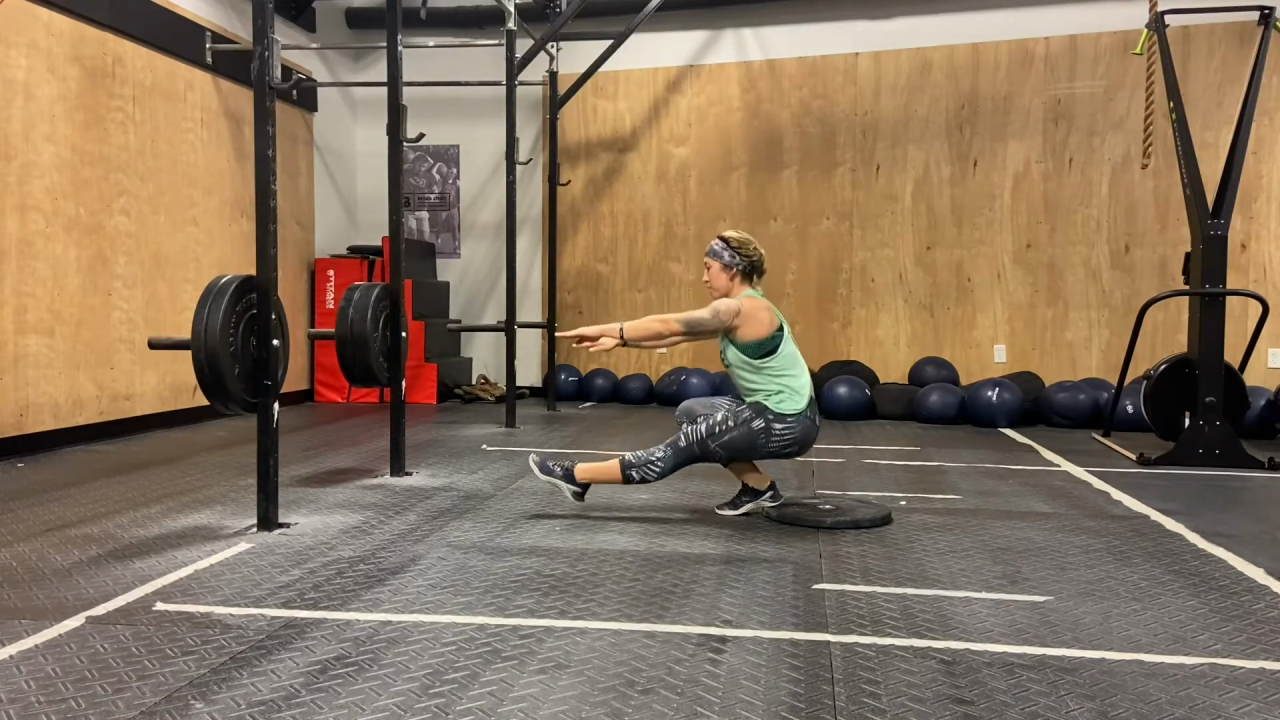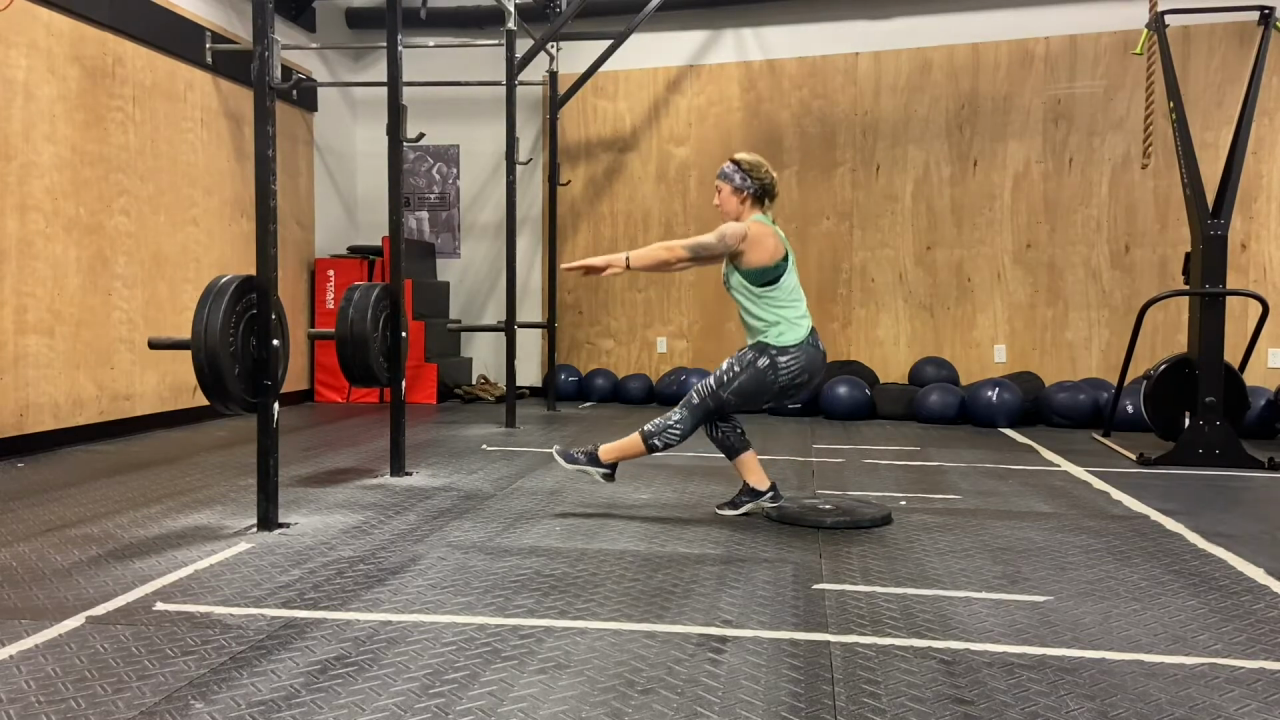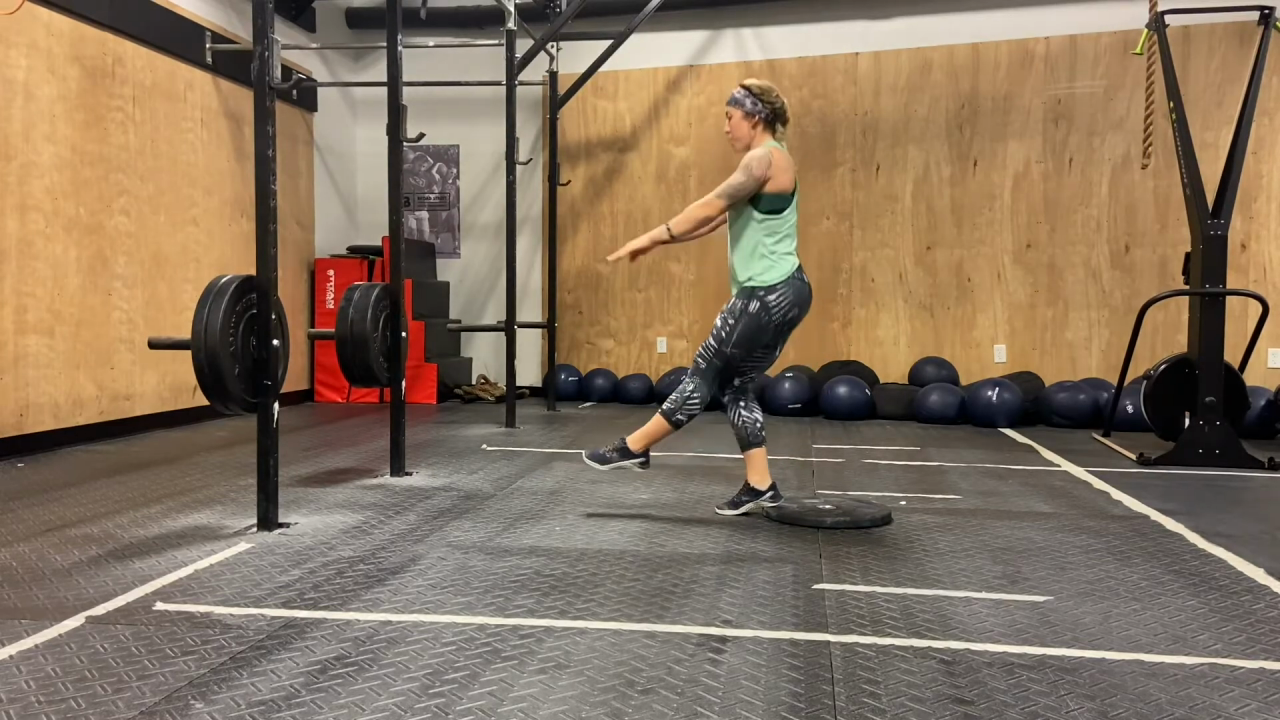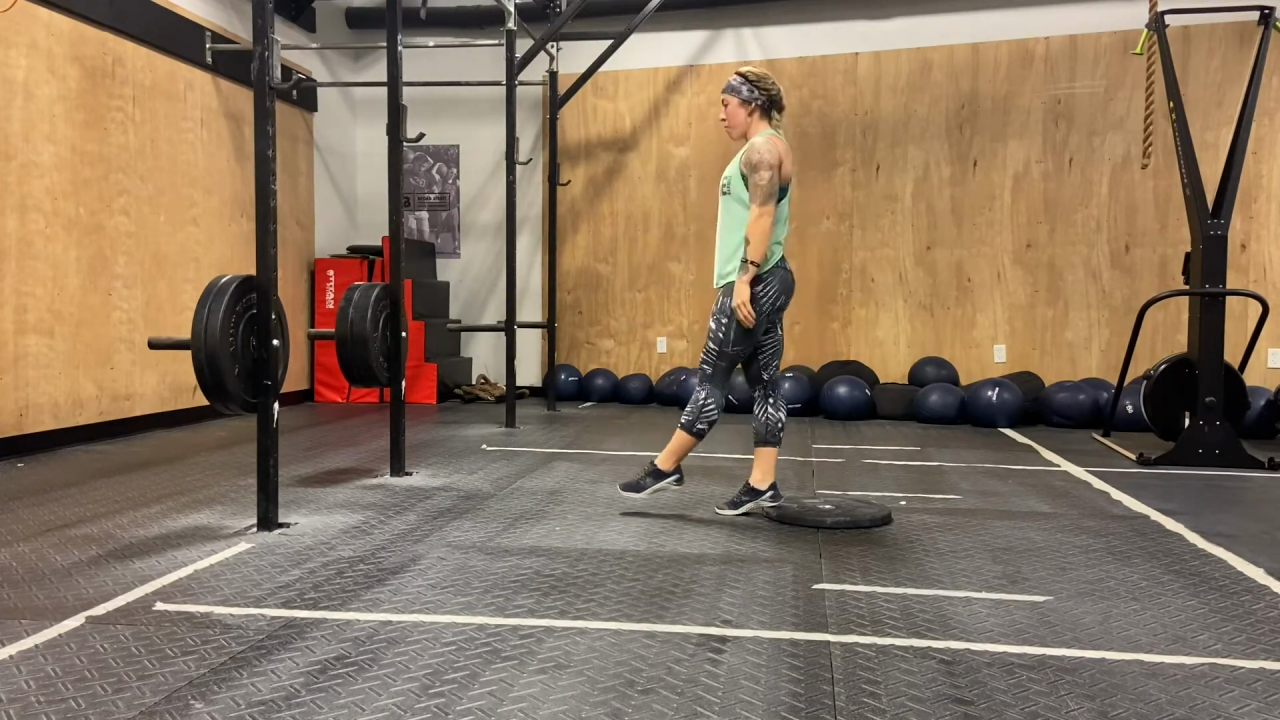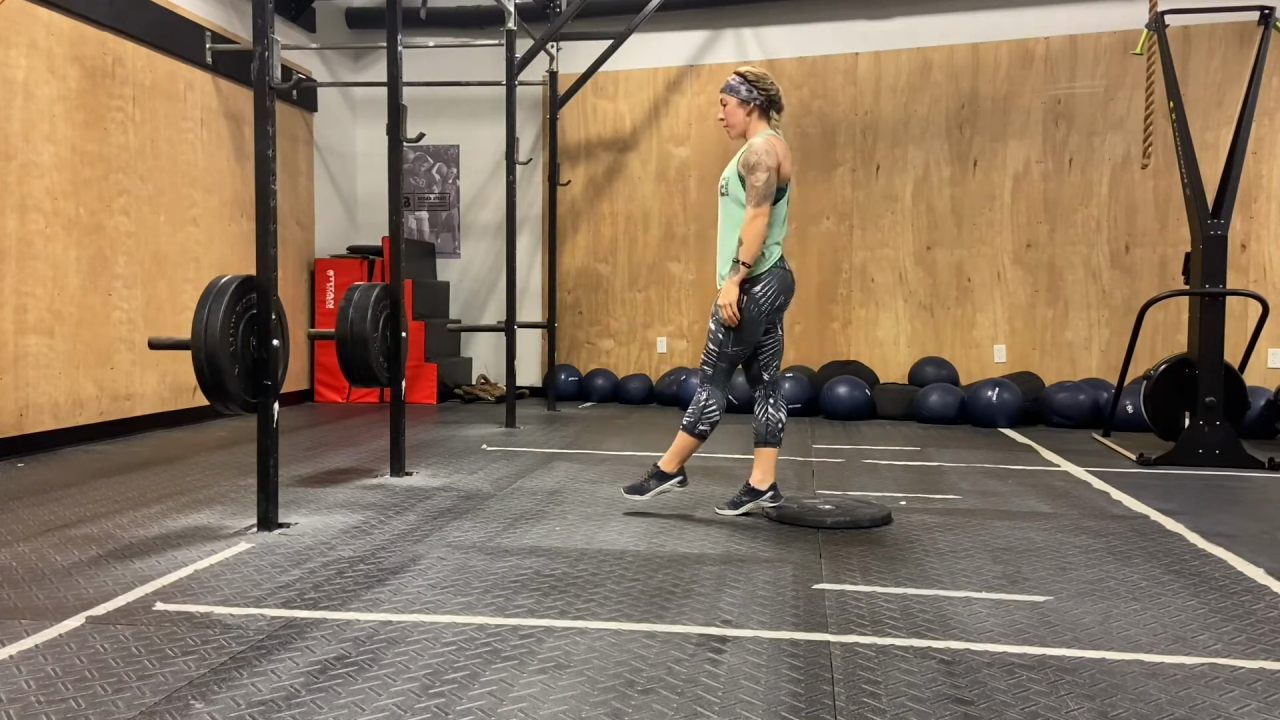
dt=0.4s
person 1, frame 1
left shoulder: (739, 309)
right shoulder: (743, 307)
left elbow: (667, 324)
right elbow: (678, 332)
left wrist: (606, 329)
right wrist: (619, 338)
left hip: (784, 425)
right hip: (781, 414)
left knee: (680, 448)
right knee: (690, 414)
left ankle: (577, 476)
right ankle: (760, 488)
person 1, frame 2
left shoulder: (745, 233)
right shoulder: (755, 232)
left elbow: (675, 251)
right elbow: (690, 259)
left wrist: (614, 259)
right wrist: (626, 264)
left hip: (785, 357)
right hip: (793, 353)
left knee: (694, 407)
right knee: (708, 405)
left ankle: (602, 458)
right ankle: (760, 488)
person 1, frame 3
left shoulder: (763, 159)
right shoulder: (766, 161)
left elbow: (711, 206)
right elbow: (721, 216)
left wrist: (654, 236)
right wrist: (664, 238)
left hip: (766, 294)
right hip: (780, 291)
left knee: (704, 375)
right knee: (737, 386)
left ankle: (632, 449)
right ankle: (761, 486)
person 1, frame 4
left shoulder: (762, 147)
right shoulder: (763, 148)
left elbow: (762, 216)
left wrist: (743, 281)
left hip: (753, 283)
right hip: (766, 281)
left knee: (711, 379)
right knee: (763, 382)
left ankle: (665, 468)
right ankle: (763, 485)
person 1, frame 5
left shoulder: (761, 147)
right shoulder: (764, 149)
left elbow: (757, 217)
left wrist: (733, 280)
left hip: (754, 283)
right hip: (768, 281)
left knee: (712, 379)
right knee: (763, 382)
left ankle: (668, 471)
right ankle: (763, 486)
